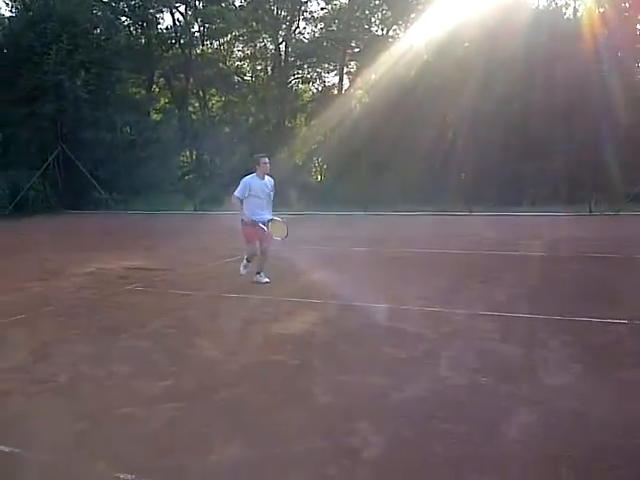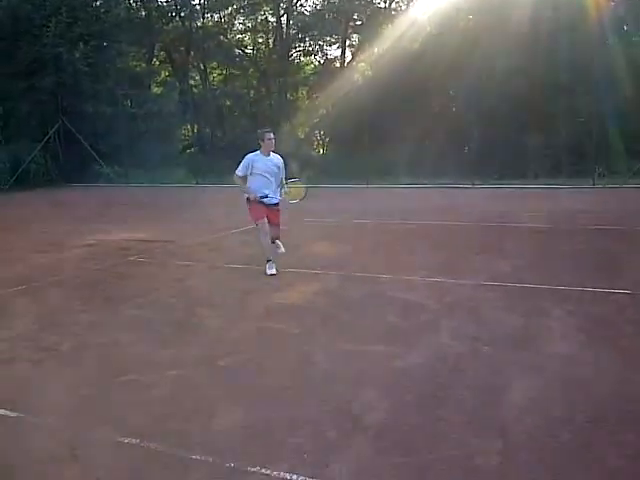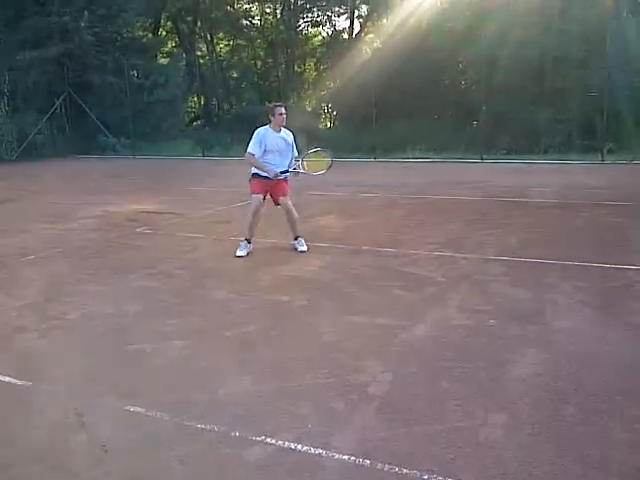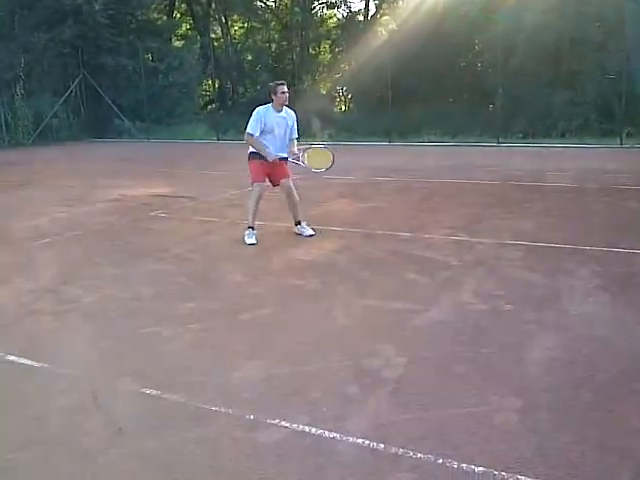
dt=0.3s
person 1, frame 1
left shoulder: (270, 181)
right shoulder: (247, 181)
right elbow: (235, 199)
left wrist: (270, 214)
right wrist: (244, 214)
left hip: (264, 220)
right hip: (249, 221)
left knee: (265, 249)
right knee: (253, 251)
left ankle: (259, 273)
right ankle: (247, 260)
person 1, frame 2
left shoulder: (278, 160)
right shoulder: (250, 159)
left elbow: (281, 179)
right elbow: (237, 177)
left wrist: (283, 191)
right wrist: (248, 192)
left hip: (273, 200)
right hip: (256, 200)
left knee: (275, 233)
right knee: (264, 229)
left ankle: (274, 241)
right ankle: (270, 262)
person 1, frame 3
left shoulder: (289, 135)
right shoulder: (261, 133)
left elbow: (292, 157)
right elbow: (249, 157)
right wrist: (268, 170)
left hip: (280, 178)
right hip: (260, 176)
left knee: (287, 206)
right knee: (256, 205)
left ankle: (298, 239)
right ankle: (247, 242)
person 1, frame 4
left shoulder: (291, 115)
right shoulder: (260, 112)
left elbow: (292, 139)
right elbow: (248, 137)
left wrist: (293, 150)
right wrist: (267, 154)
left hip: (279, 159)
right hip: (259, 157)
left knee: (289, 188)
right knee: (258, 190)
left ankle: (299, 225)
right ankle: (250, 230)
